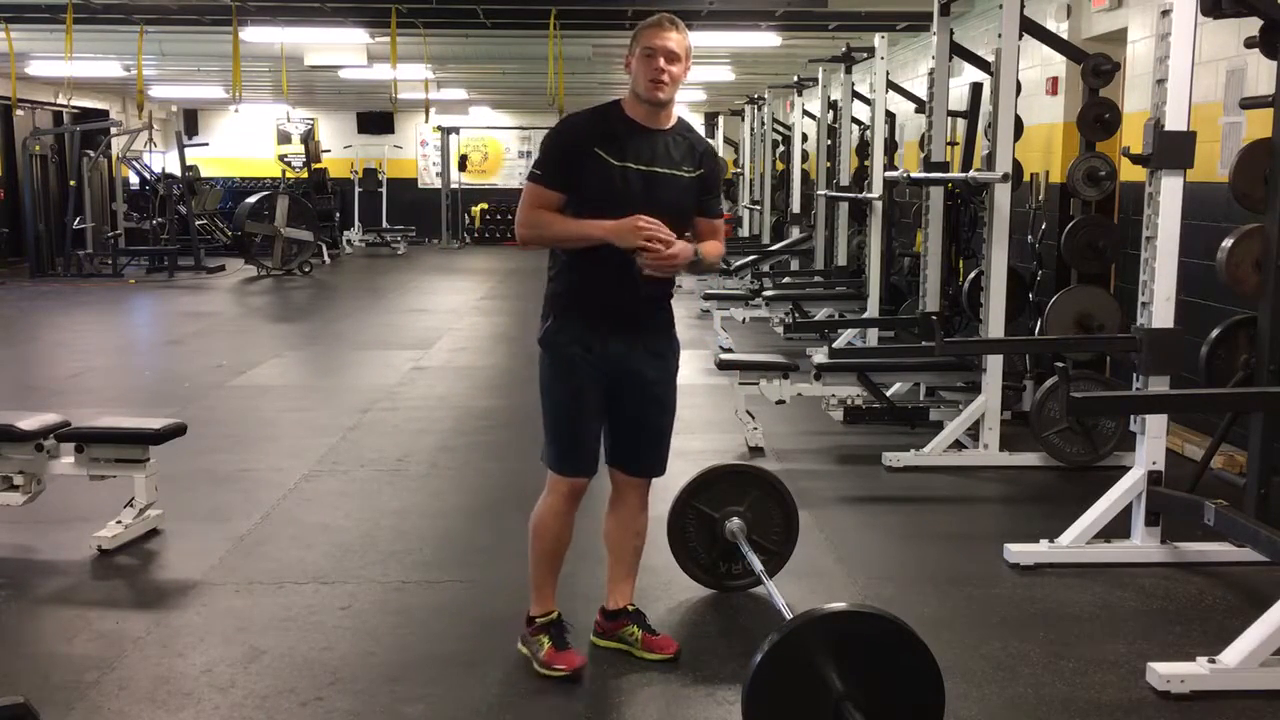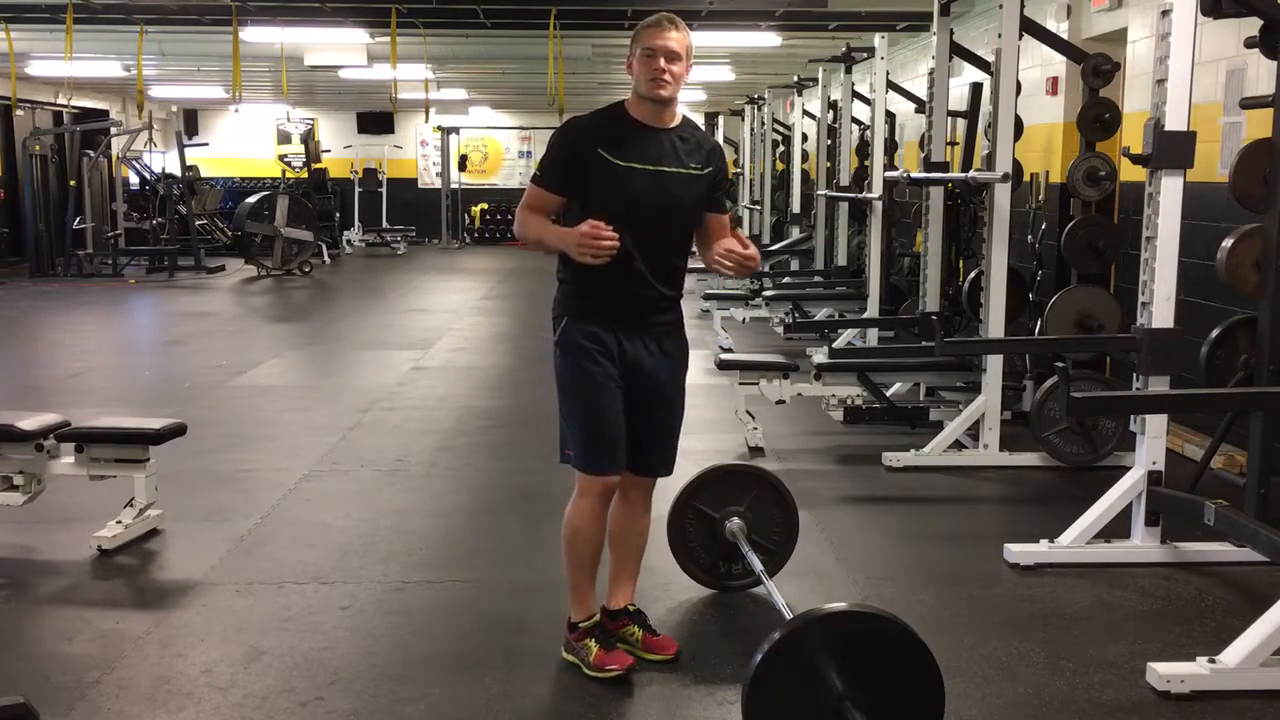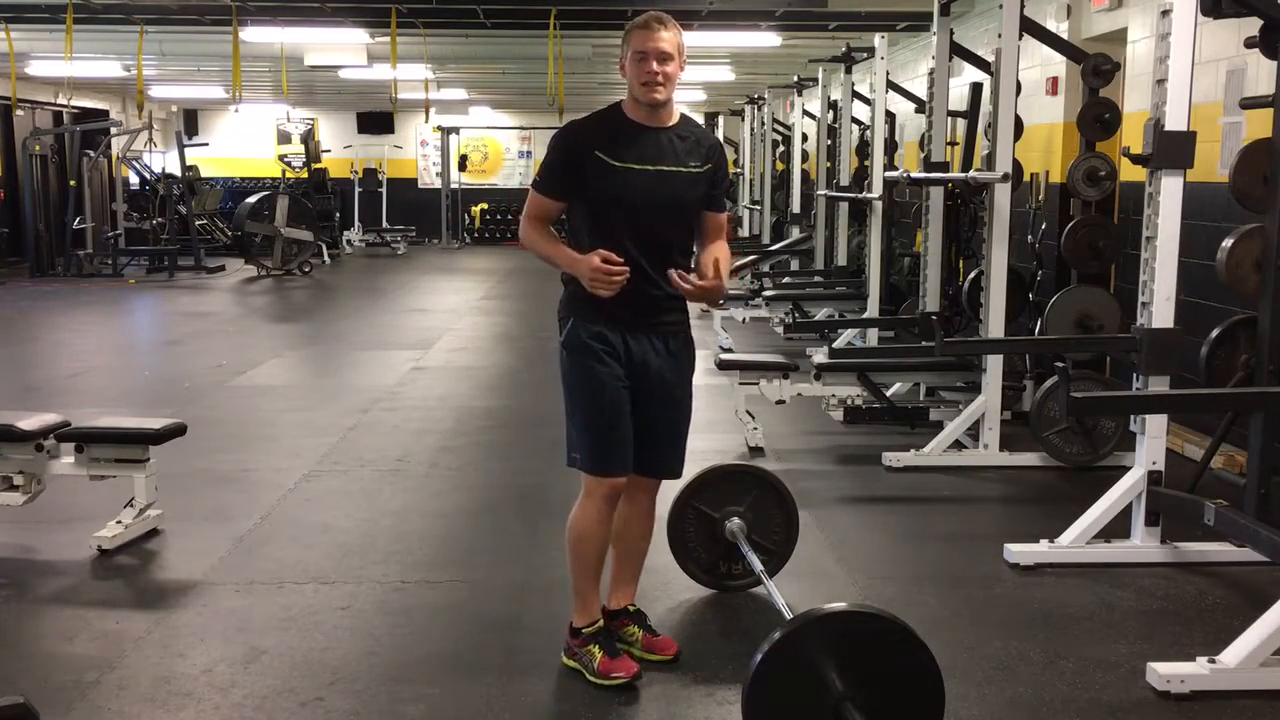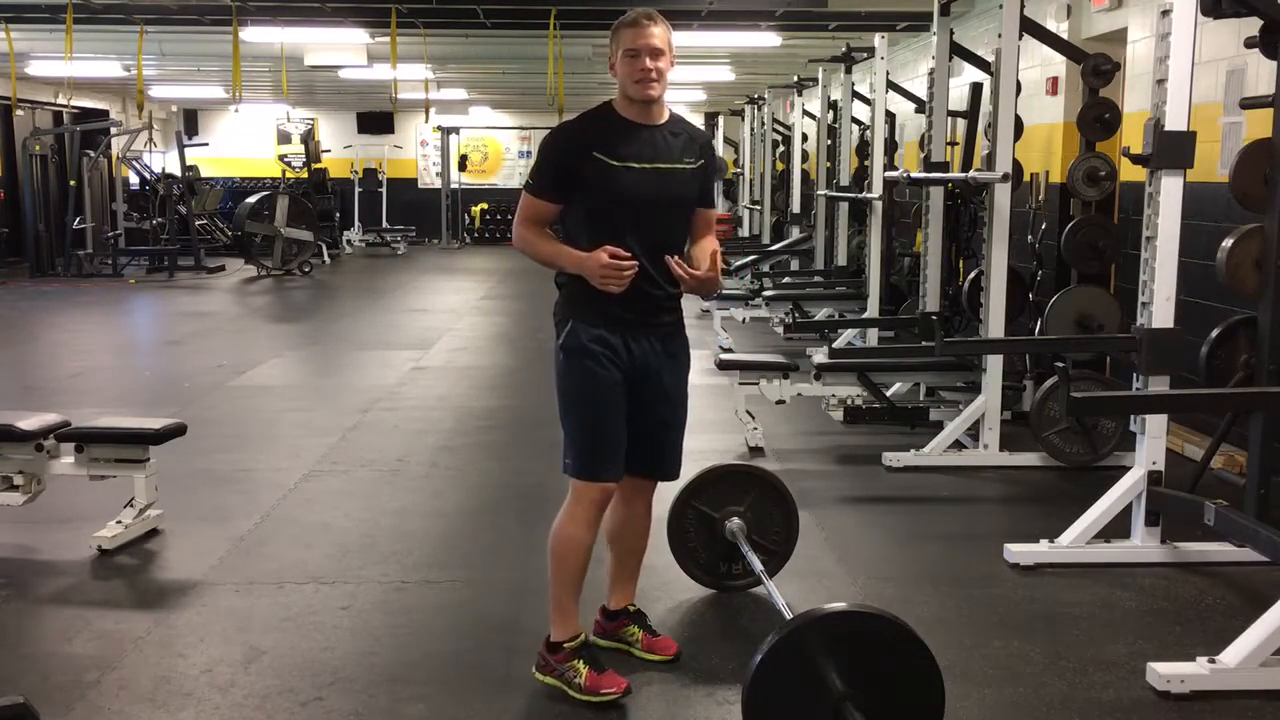
dt=0.4s
person 1, frame 1
left shoulder: (698, 155)
right shoulder: (579, 133)
left elbow: (712, 244)
right elbow: (527, 224)
left wrist: (691, 255)
right wrist: (606, 230)
left hip: (650, 335)
right hip: (576, 328)
left knee: (634, 480)
right knee: (569, 480)
left ankle: (617, 613)
right ankle: (540, 622)
person 1, frame 2
left shoulder: (704, 152)
right shoulder: (583, 136)
left elbow: (713, 237)
right elbow: (526, 218)
left wrist: (737, 255)
right wrist: (566, 238)
left hip: (661, 333)
right hip: (589, 329)
left knee: (641, 481)
right knee: (598, 480)
left ankle: (620, 611)
right ankle: (582, 625)
person 1, frame 3
left shoulder: (705, 150)
right shoulder: (582, 139)
left elbow: (714, 235)
right elbow: (531, 225)
left wrist: (716, 278)
right wrist: (575, 263)
left hip: (667, 334)
right hip: (595, 329)
left knee: (645, 481)
right knee: (604, 482)
left ankle: (621, 612)
right ankle: (583, 631)
person 1, frame 4
left shoulder: (694, 145)
right shoulder: (576, 139)
left elbow: (701, 230)
right elbow: (525, 230)
left wrist: (707, 269)
right wrist: (582, 262)
left hip: (663, 332)
right hip: (592, 331)
left knee: (641, 481)
right knee: (593, 486)
left ankle: (618, 614)
right ankle: (560, 645)
